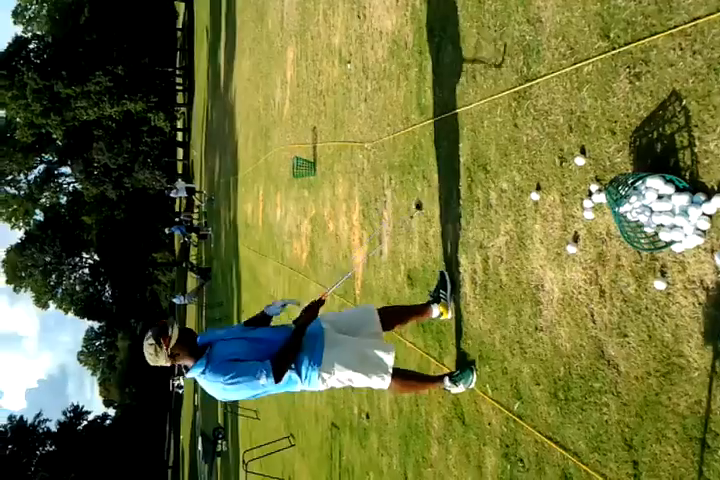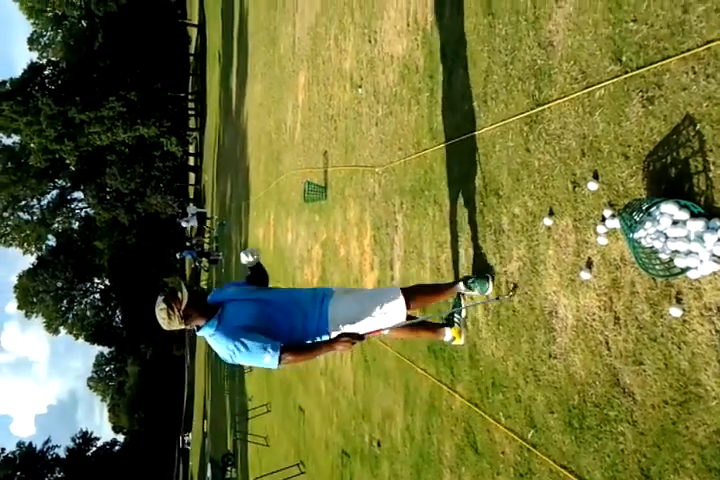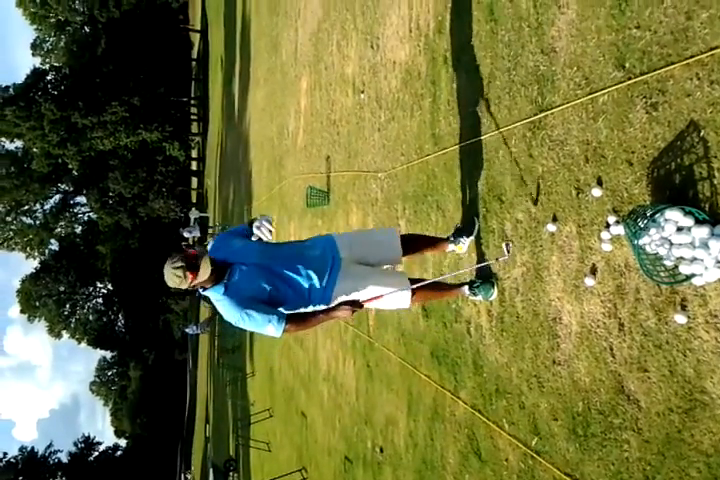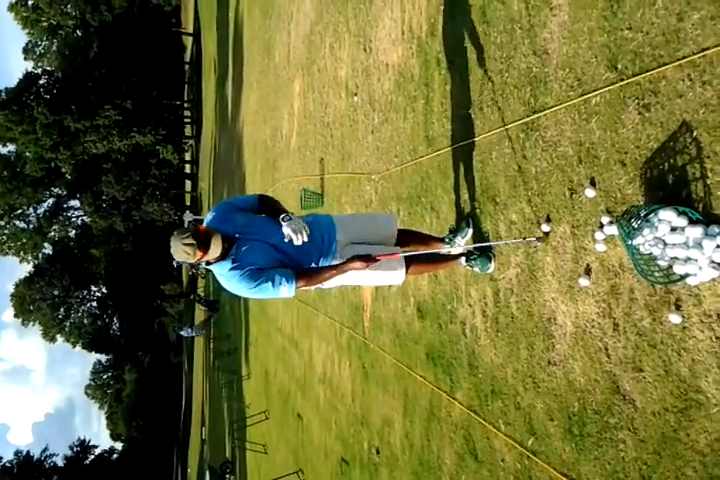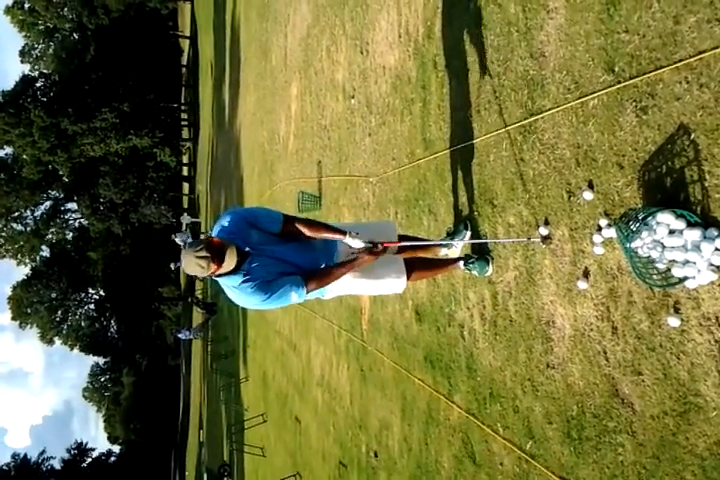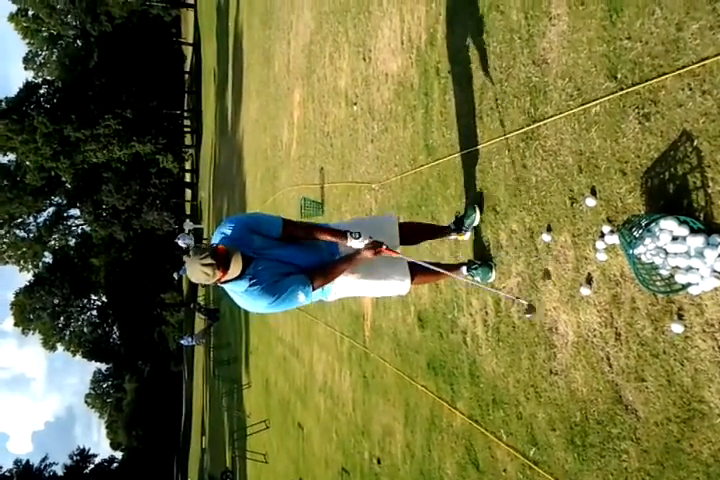
dt=0.7s
person 1, frame 1
left shoulder: (205, 340)
right shoulder: (219, 380)
right elbow: (277, 373)
left wrist: (267, 313)
right wrist: (300, 326)
left hip: (317, 330)
right hip: (320, 364)
left knee: (381, 317)
right knee: (388, 375)
left ankle: (434, 308)
right ankle: (447, 382)
person 1, frame 2
left shoulder: (217, 296)
right shoulder: (228, 342)
left elbow: (258, 285)
right elbow: (283, 356)
right wrist: (331, 345)
left hip: (323, 299)
right hip: (328, 321)
left knee: (393, 316)
right knee: (404, 298)
left ankle: (448, 331)
right ankle: (462, 287)
person 1, frame 3
left shoulder: (219, 246)
right shoulder: (232, 305)
left elbow: (250, 233)
right elbow: (284, 324)
left wrist: (258, 226)
right wrist: (332, 313)
left hip: (328, 249)
right hip: (334, 288)
left knee: (400, 241)
right knee: (410, 289)
left ankle: (451, 243)
right ankle: (466, 289)
person 1, frame 4
left shoulder: (219, 215)
right shoulder: (240, 279)
left elbow: (262, 200)
right elbow: (298, 282)
left wrist: (285, 217)
right wrist: (349, 266)
left hip: (324, 228)
right hip: (329, 262)
left knee: (397, 235)
right knee: (404, 264)
left ankle: (447, 243)
right ankle: (462, 259)
person 1, frame 5
left shoulder: (230, 223)
right shoulder: (250, 293)
left elbow: (293, 224)
right elbow: (310, 285)
left wrist: (346, 236)
right wrist: (359, 262)
left hip: (329, 242)
right hip: (332, 274)
left knee: (394, 242)
right knee: (404, 271)
left ankle: (444, 248)
right ankle: (460, 263)
person 1, frame 6
left shoulder: (229, 230)
right shoulder: (258, 298)
left elbow: (293, 229)
right elbow: (316, 282)
left wrist: (345, 237)
right wrist: (359, 257)
left hip: (329, 242)
right hip: (335, 280)
left knee: (398, 230)
right knee: (408, 275)
left ankle: (454, 229)
right ankle: (463, 268)
